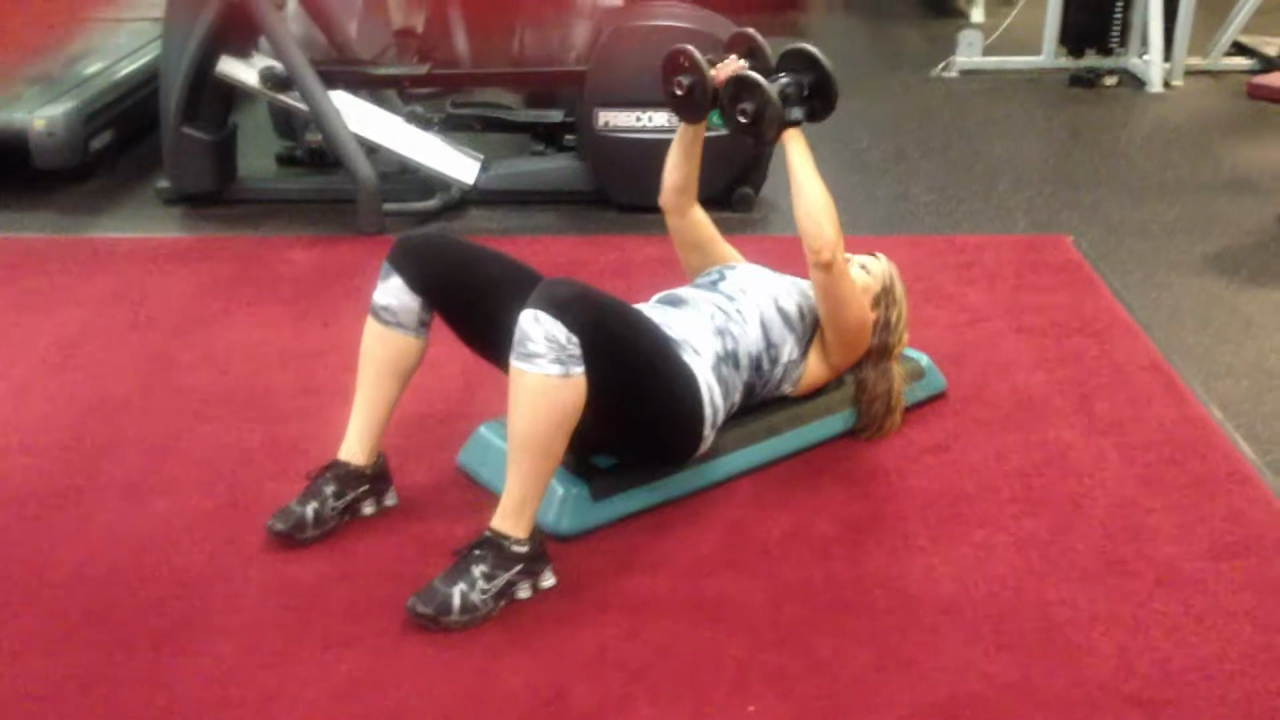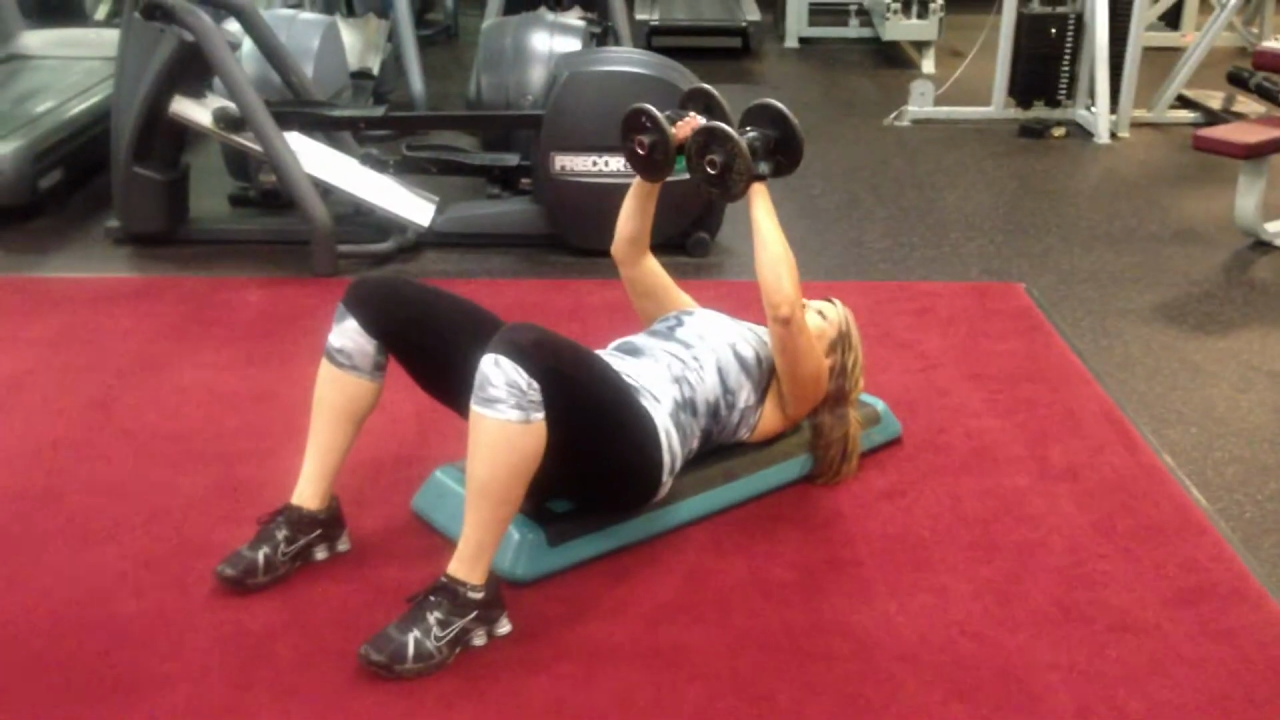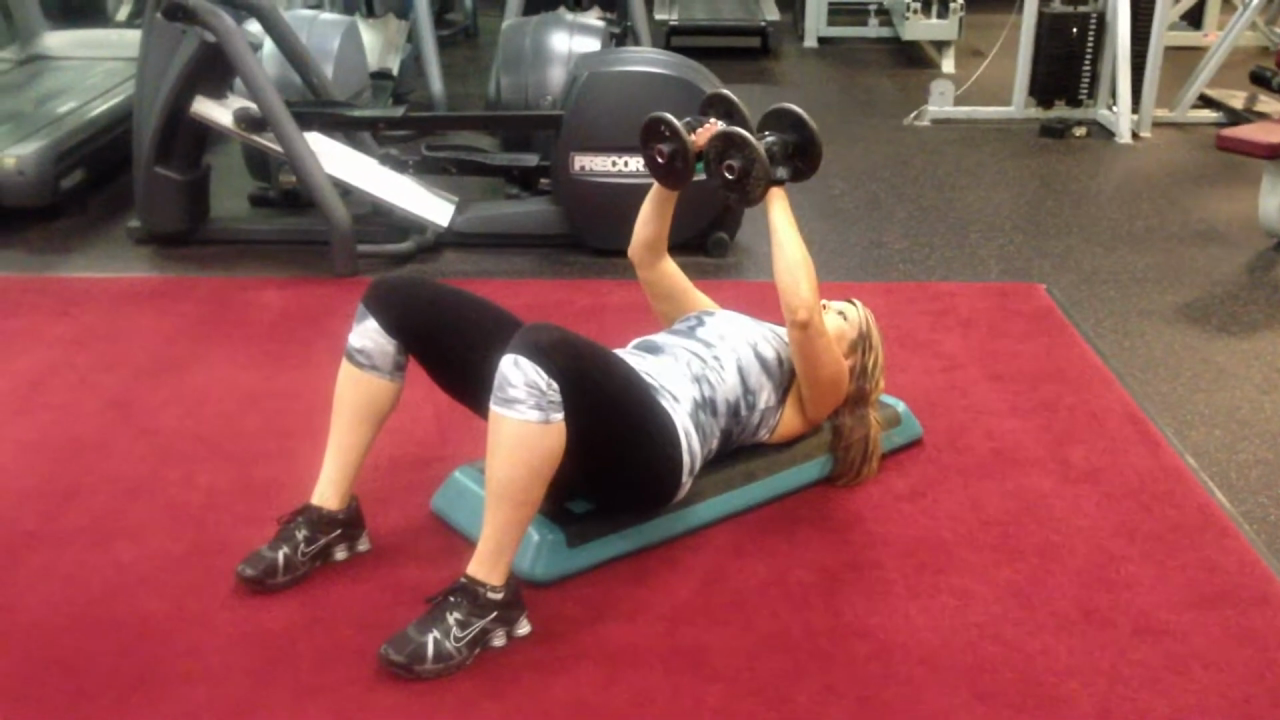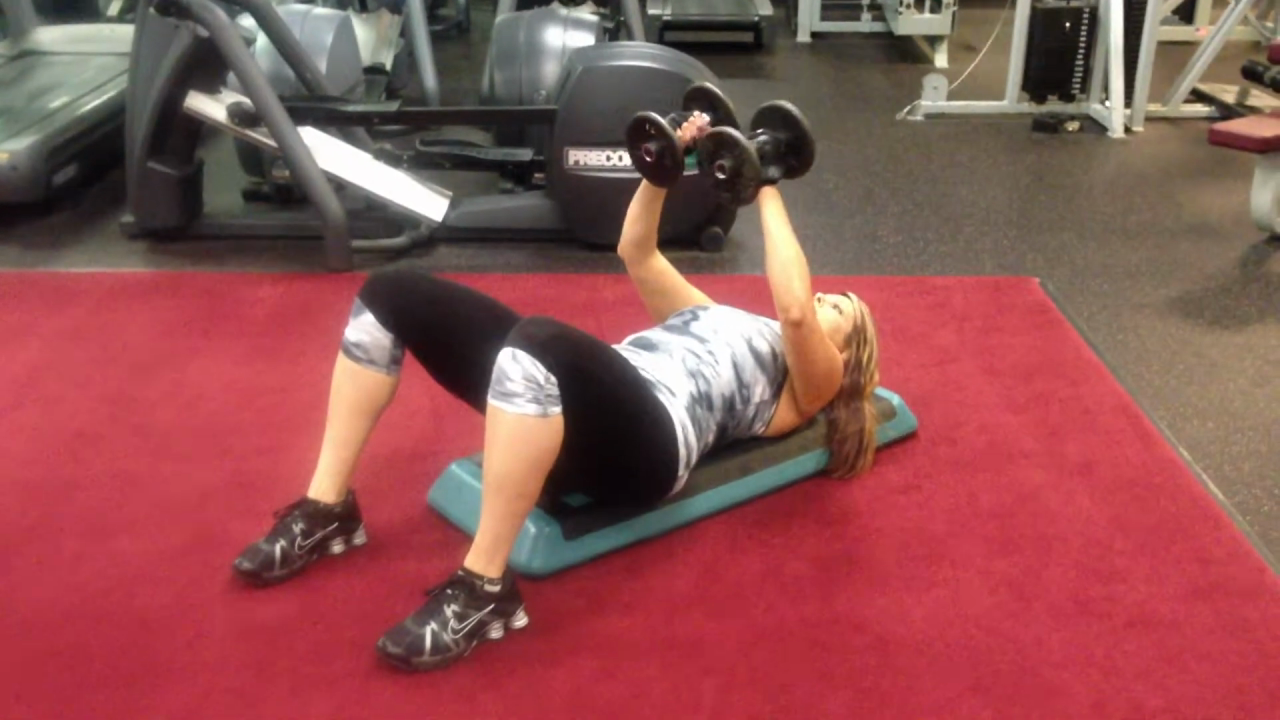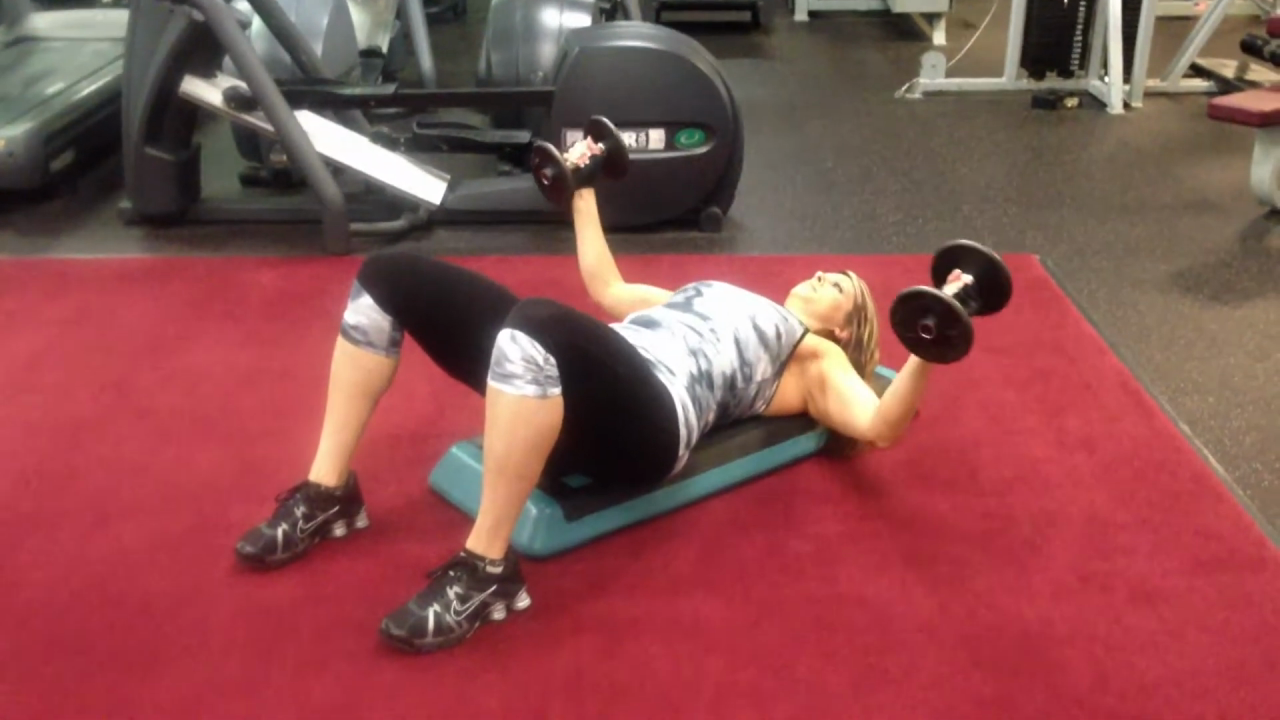
dt=1s
person 1, frame 1
left shoulder: (838, 341)
right shoulder: (754, 281)
left elbow: (823, 251)
right elbow: (678, 206)
left wrist: (791, 134)
right wrist: (697, 112)
left hip: (675, 397)
right hip: (603, 363)
left knee: (558, 303)
right knee: (417, 258)
left ankle: (511, 548)
right ankle: (357, 472)
person 1, frame 2
left shoulder: (793, 388)
right shoulder: (708, 323)
left elbow: (782, 307)
right elbow: (631, 255)
left wrist: (757, 190)
left hip: (634, 443)
right hip: (566, 405)
left knee: (521, 348)
right knee: (375, 300)
left ankle: (467, 595)
right ankle: (310, 517)
person 1, frame 3
left shoulder: (815, 390)
right shoulder: (728, 325)
left elbow: (801, 311)
right elbow: (648, 257)
left wrist: (775, 195)
left hip: (651, 444)
right hip: (587, 405)
left knee: (540, 347)
right knee: (395, 300)
left ankle: (486, 595)
right ankle: (330, 516)
person 1, frame 4
left shoulder: (808, 382)
right shoulder: (718, 319)
left elbow: (794, 312)
right elbow: (637, 254)
left wrist: (768, 193)
left hip: (650, 437)
right hip: (579, 400)
left knee: (537, 340)
right knee: (392, 292)
left ankle: (484, 588)
right ankle: (326, 509)
person 1, frame 5
left shoulder: (815, 359)
right shoulder: (719, 297)
left elbow: (878, 426)
right elbow: (605, 289)
right wrist: (582, 189)
left hip: (650, 416)
right hip: (581, 380)
left knee: (537, 322)
right knee: (390, 275)
left ankle: (486, 570)
right ankle: (328, 493)
